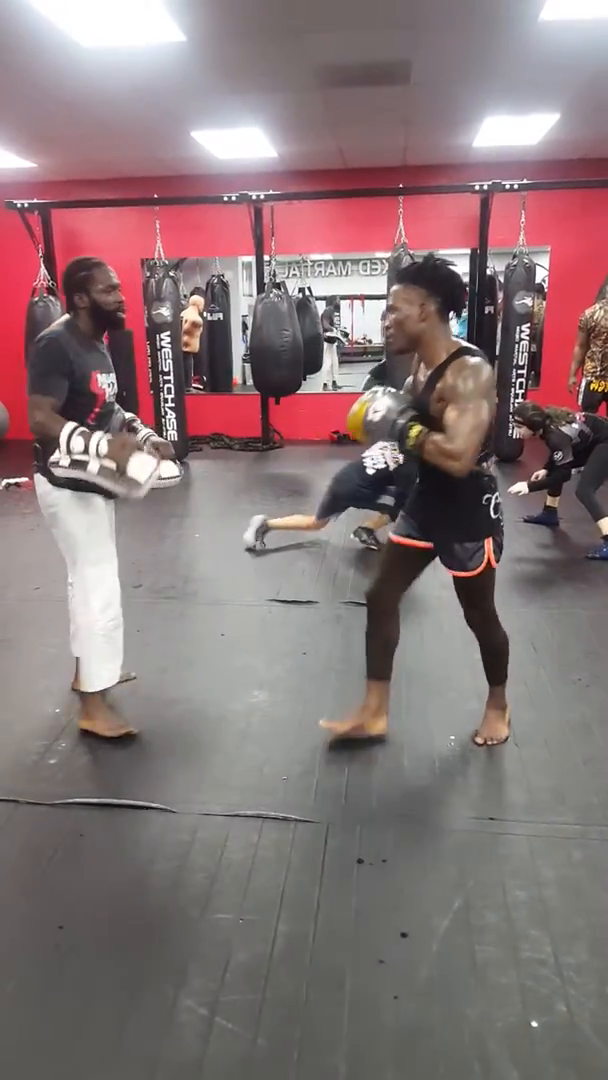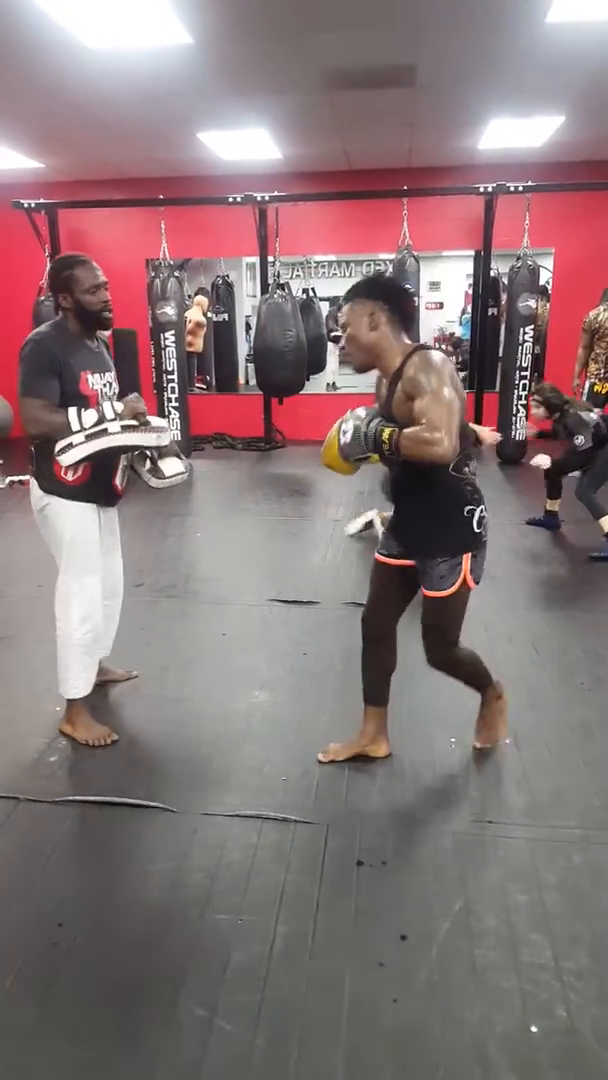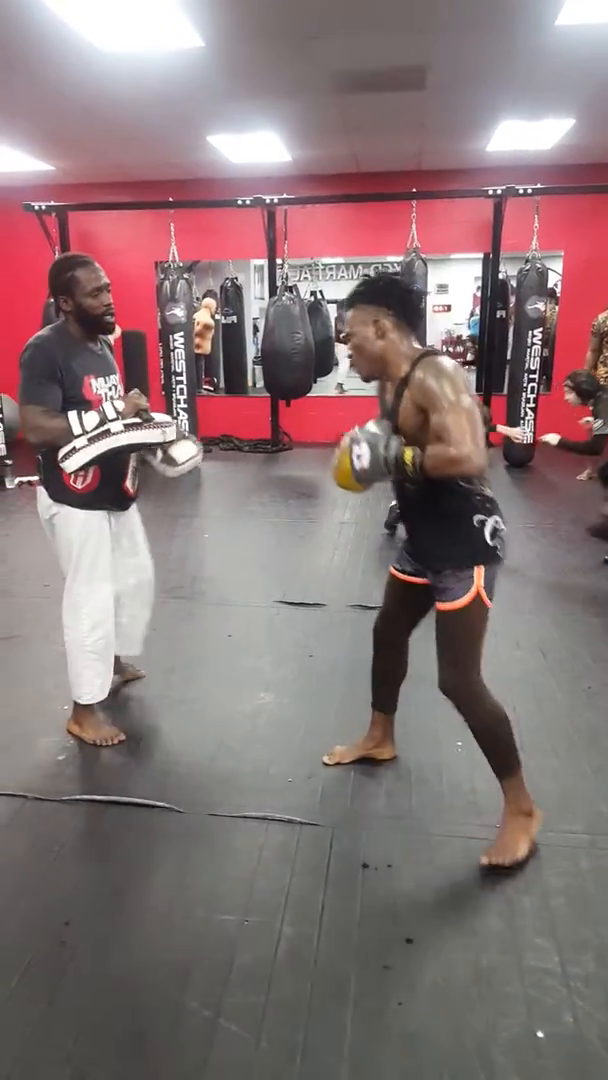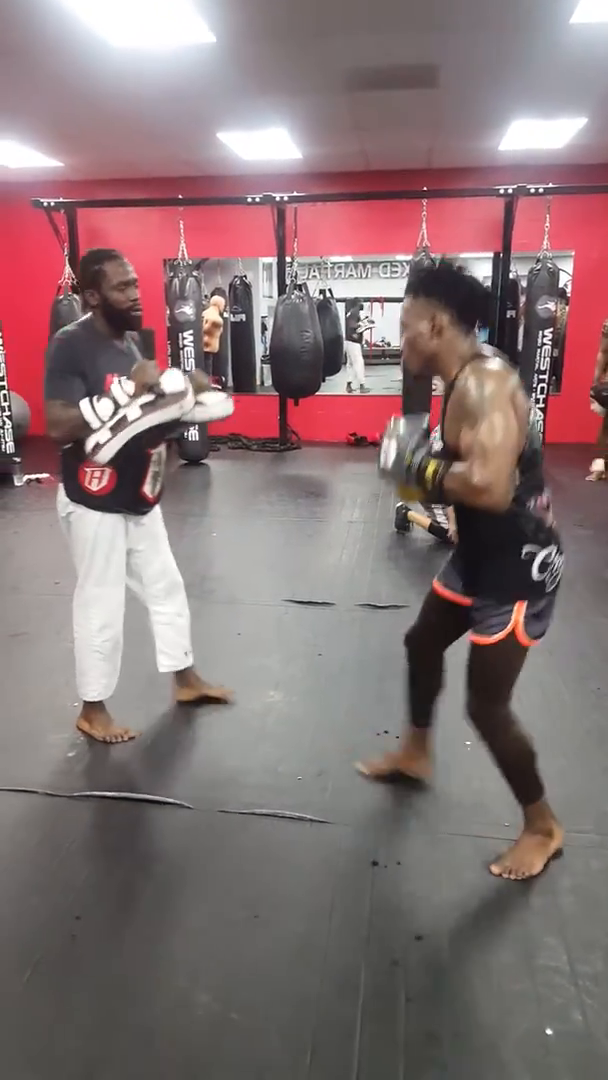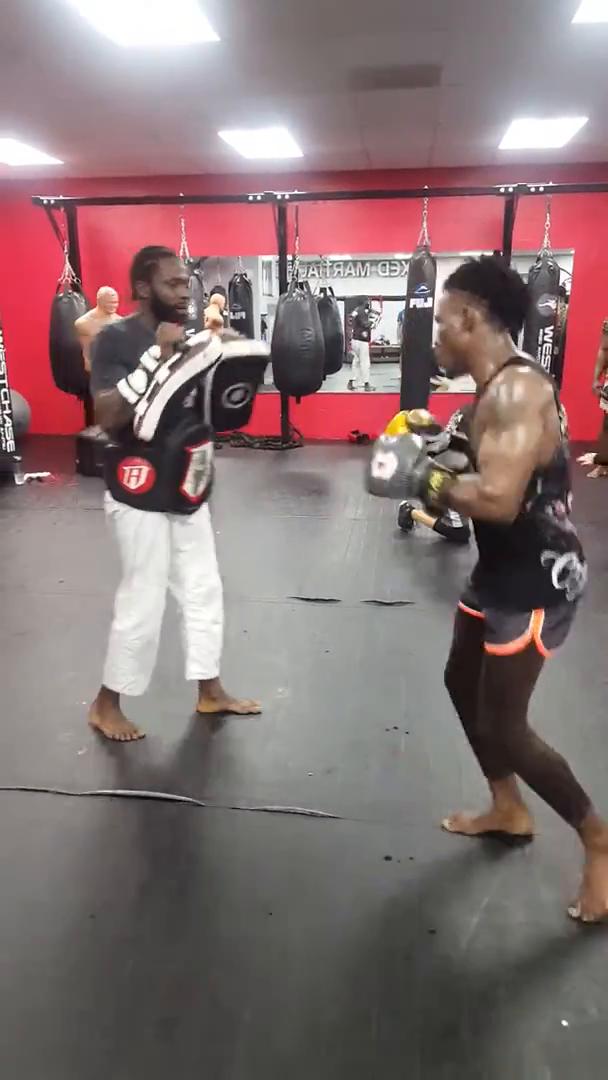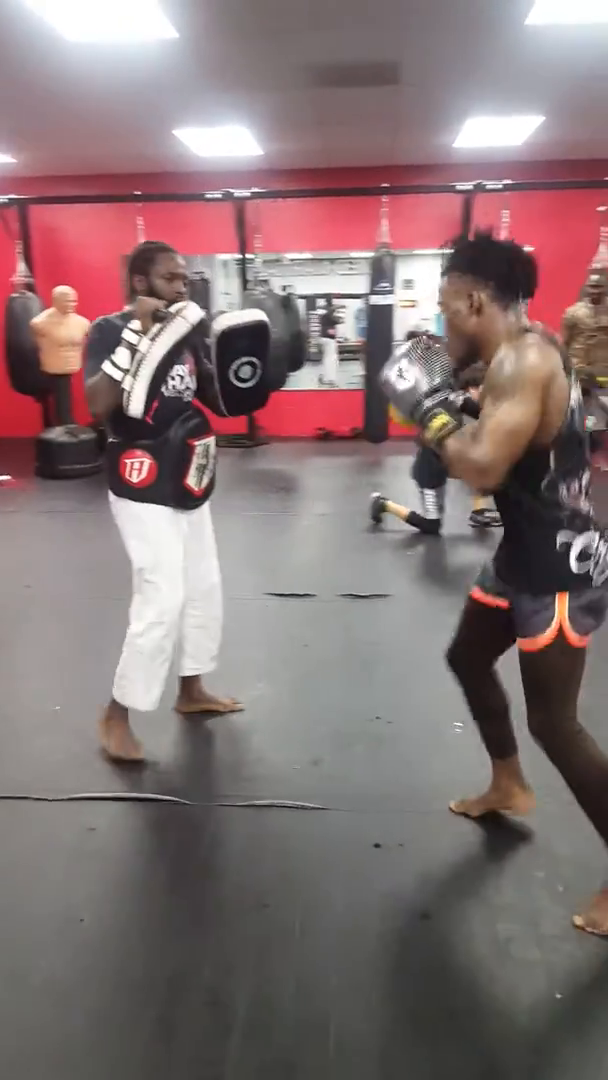
dt=0.3s
person 1, frame 1
left shoulder: (469, 372)
right shoulder: (423, 364)
left elbow: (457, 458)
left wrist: (400, 427)
right wrist: (386, 415)
left hip: (469, 514)
right hip: (424, 506)
left knee: (479, 615)
right knee: (381, 599)
left ankle: (497, 704)
right ankle: (373, 711)
person 1, frame 2
left shoulder: (428, 368)
right shoulder: (390, 377)
left elbow: (441, 445)
left wrist: (374, 435)
right wrist: (363, 442)
left hip: (452, 528)
right hip: (407, 523)
left knee: (439, 650)
right knee: (375, 623)
left ankle: (492, 696)
right ankle: (373, 734)
person 1, frame 3
left shoulder: (435, 376)
right shoulder: (395, 386)
left elbow: (467, 456)
left wrist: (391, 458)
right wrist: (372, 455)
left hip: (468, 542)
right hip: (425, 537)
left knee: (459, 679)
right knee: (387, 632)
left ankle: (521, 808)
right ankle: (380, 738)
person 1, frame 4
left shoulder: (485, 383)
right shoulder: (465, 383)
left elbow: (492, 488)
left wrist: (420, 466)
right wrist: (421, 463)
left hip: (518, 567)
right hip: (478, 557)
left knee: (486, 707)
right knee: (421, 644)
left ankle: (543, 827)
right ankle: (414, 752)
person 1, frame 5
left shoulder: (514, 389)
right shoulder: (501, 385)
left elbow: (499, 499)
left wrist: (422, 478)
right wrist: (436, 452)
left hip: (536, 577)
right hip: (503, 568)
left knee: (504, 724)
right knee: (463, 681)
right ankle: (508, 808)
person 1, frame 6
left shoulder: (523, 358)
right shoulder: (521, 354)
left elbow: (482, 468)
left wrist: (428, 411)
right wrist: (447, 409)
right hip: (527, 551)
right knee: (467, 656)
right ankle: (507, 785)
person 2, frame 1
left shoulder: (95, 343)
right shoulder: (56, 345)
right elbow: (40, 420)
left wrist: (138, 439)
right wrist: (105, 446)
left hip: (95, 482)
right hip: (68, 486)
left knee: (92, 578)
right knee: (97, 587)
left ankle: (89, 668)
right ankle: (94, 705)
person 2, frame 2
left shoulder: (97, 342)
right shoulder: (45, 346)
right elbow: (36, 421)
left wrist: (133, 423)
right wrist: (115, 414)
left hip: (99, 486)
right hip: (64, 492)
left knee: (107, 583)
right knee: (82, 594)
left ankle: (92, 664)
right ankle: (75, 710)
person 2, frame 3
left shoulder: (102, 343)
right shoulder: (45, 351)
right elbow: (37, 429)
right wrist: (113, 413)
left hip: (115, 492)
right hip: (74, 500)
left knee: (137, 576)
right knee: (90, 601)
left ankle: (111, 661)
right ankle: (84, 712)
person 2, frame 4
left shoulder: (128, 341)
right shoulder: (71, 346)
right elbow: (58, 425)
right wrist: (130, 393)
left hip: (139, 493)
right hip: (95, 500)
left knee: (165, 585)
right knee: (101, 603)
left ankle: (185, 678)
right ankle: (93, 709)
person 2, frame 5
left shoulder: (183, 341)
right shoulder: (116, 339)
right elbow: (108, 416)
right wrist: (156, 358)
left knee: (204, 591)
right knee: (142, 601)
left ankle: (210, 691)
right ankle: (107, 702)
person 2, frame 6
left shoulder: (185, 333)
right shoulder: (111, 331)
left elbow: (220, 401)
right elbow: (99, 403)
left wrist: (237, 350)
right wrist: (138, 334)
left hip: (189, 485)
right hip: (143, 491)
left knee: (204, 590)
right knee: (161, 602)
left ankle: (191, 689)
right ankle: (118, 713)
